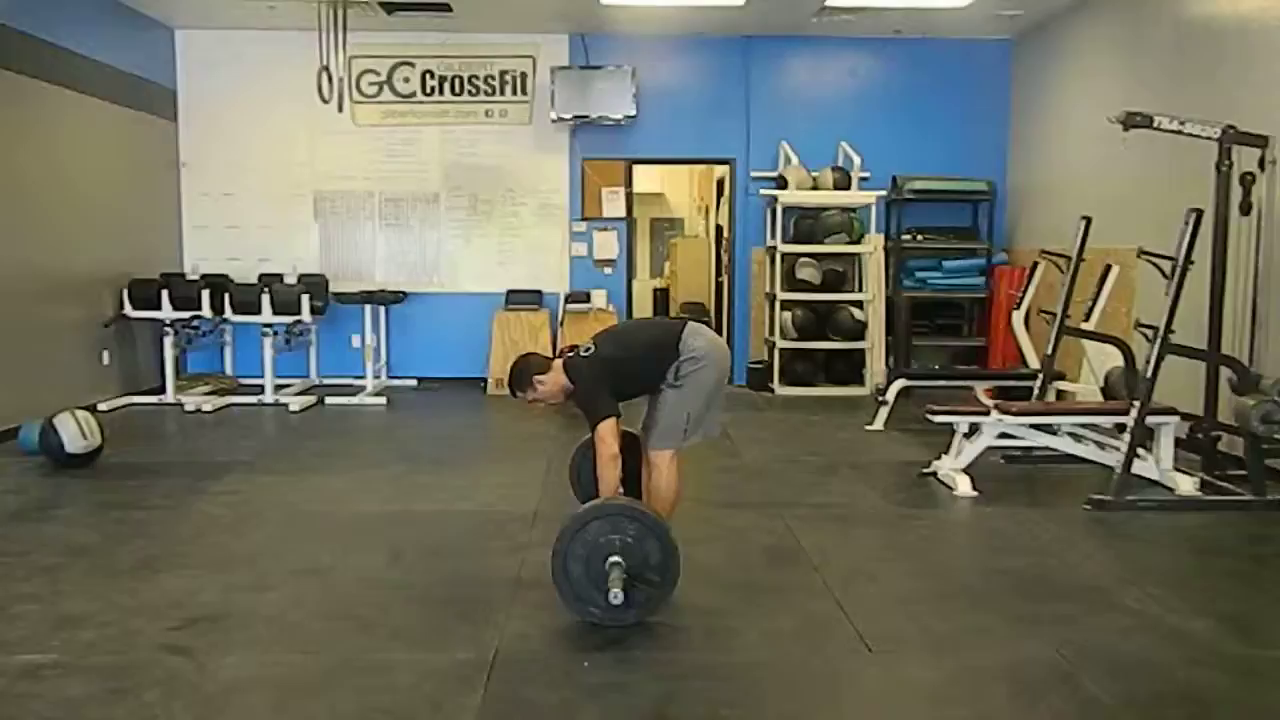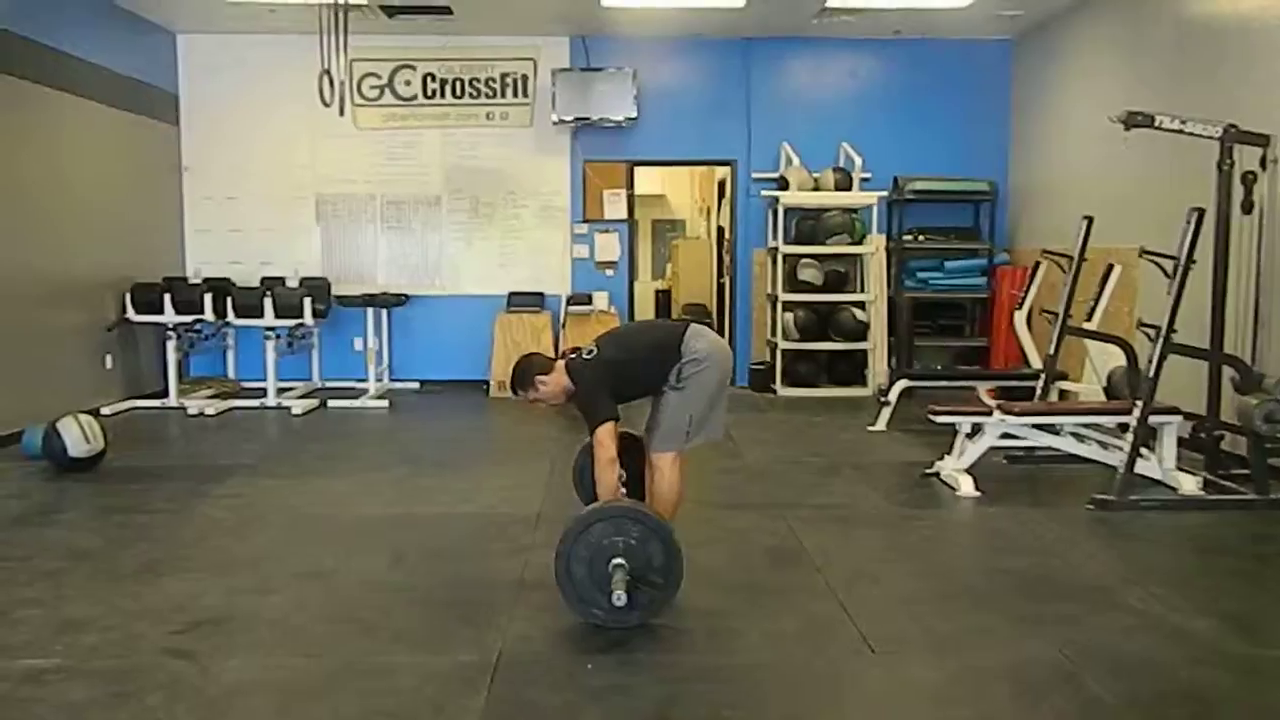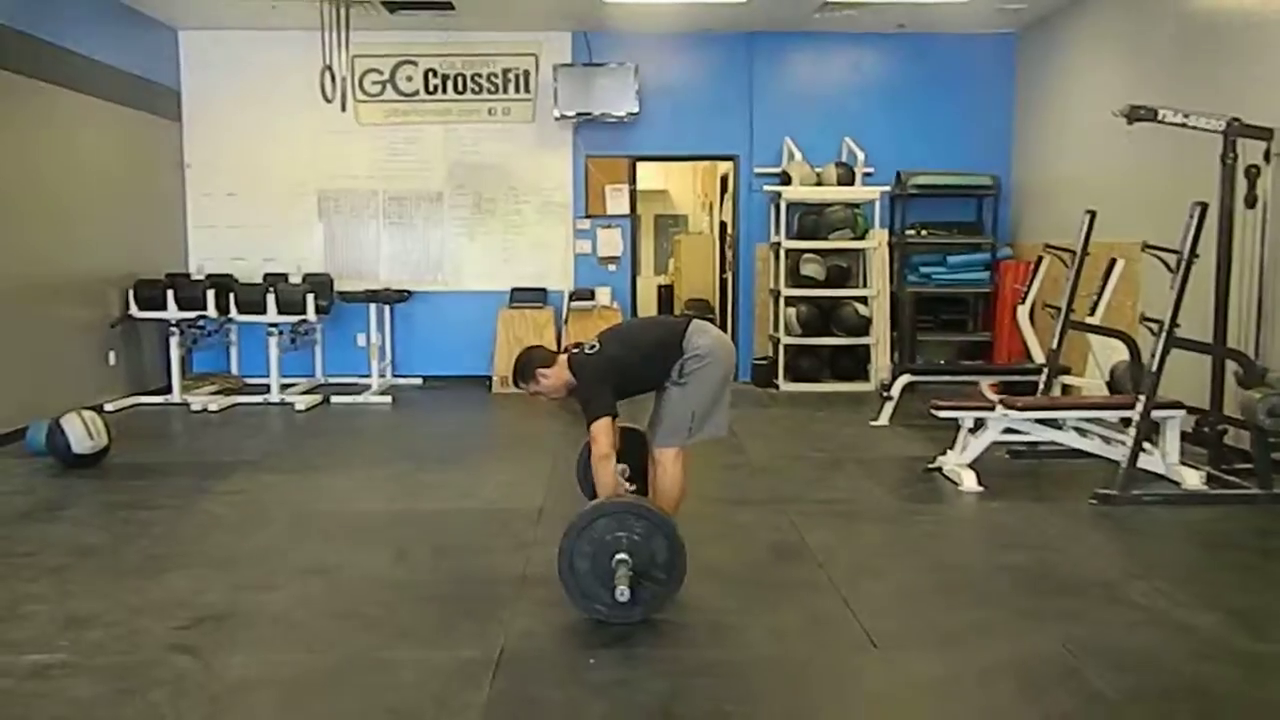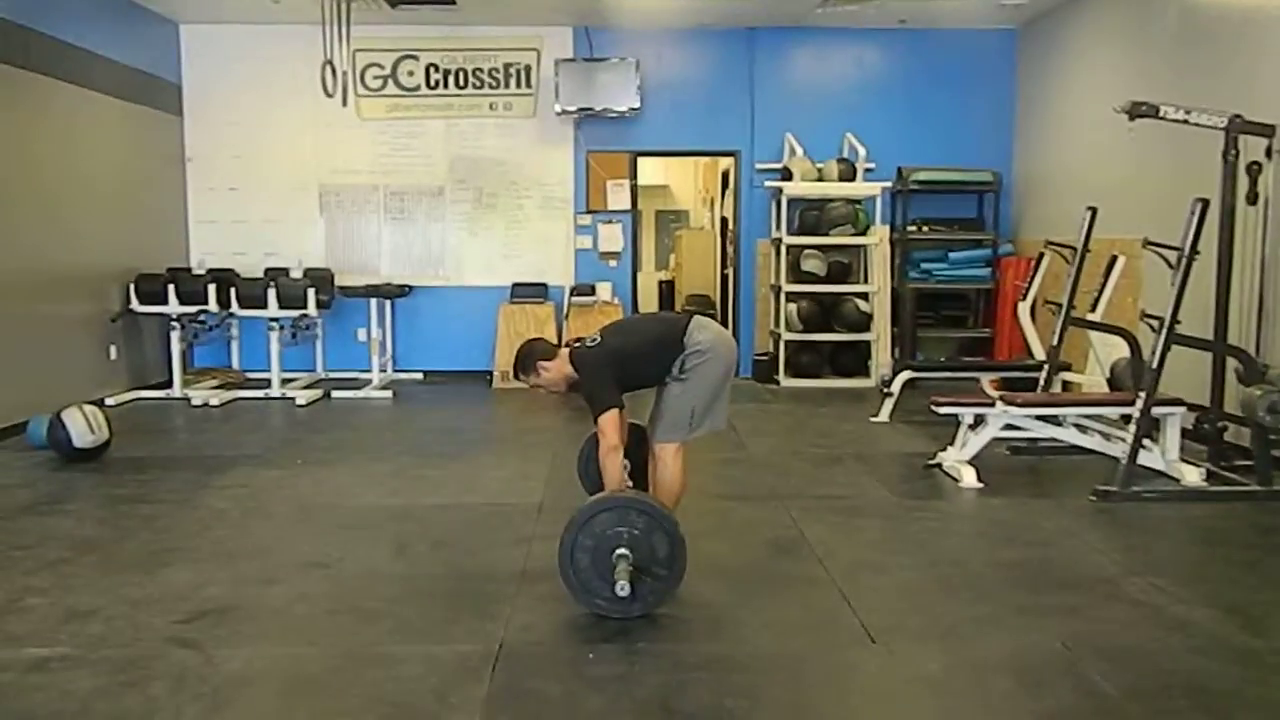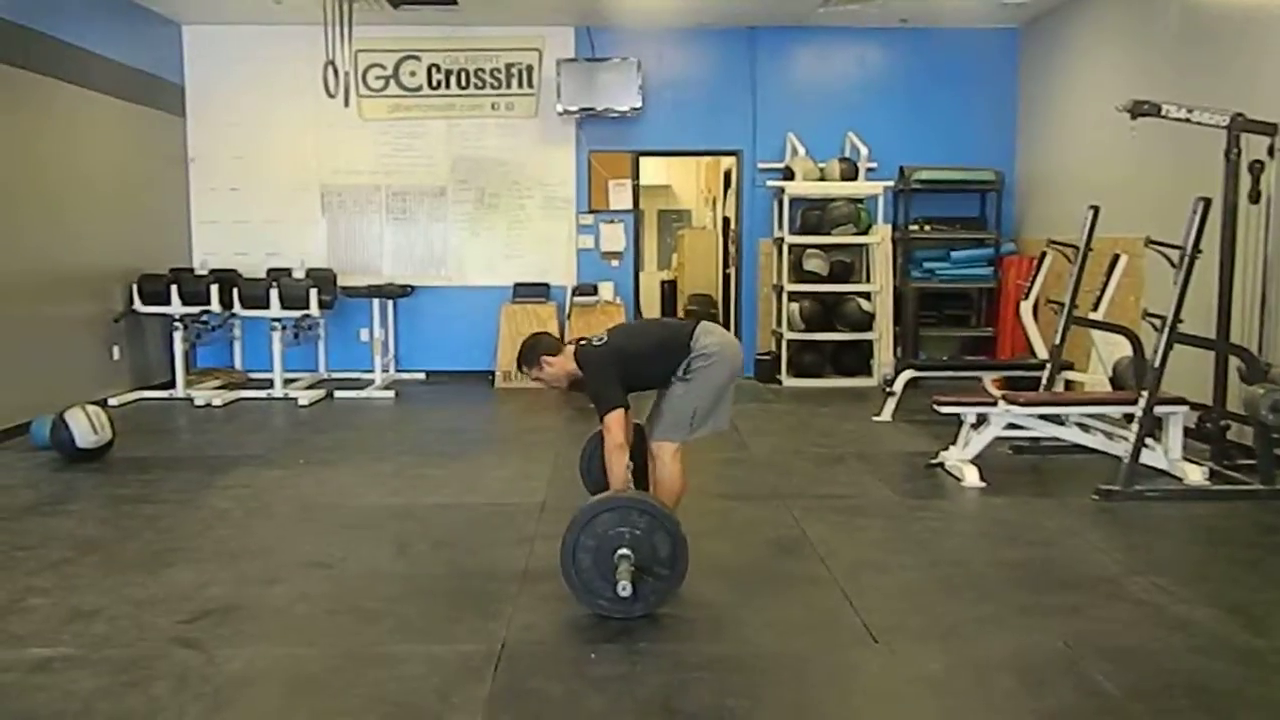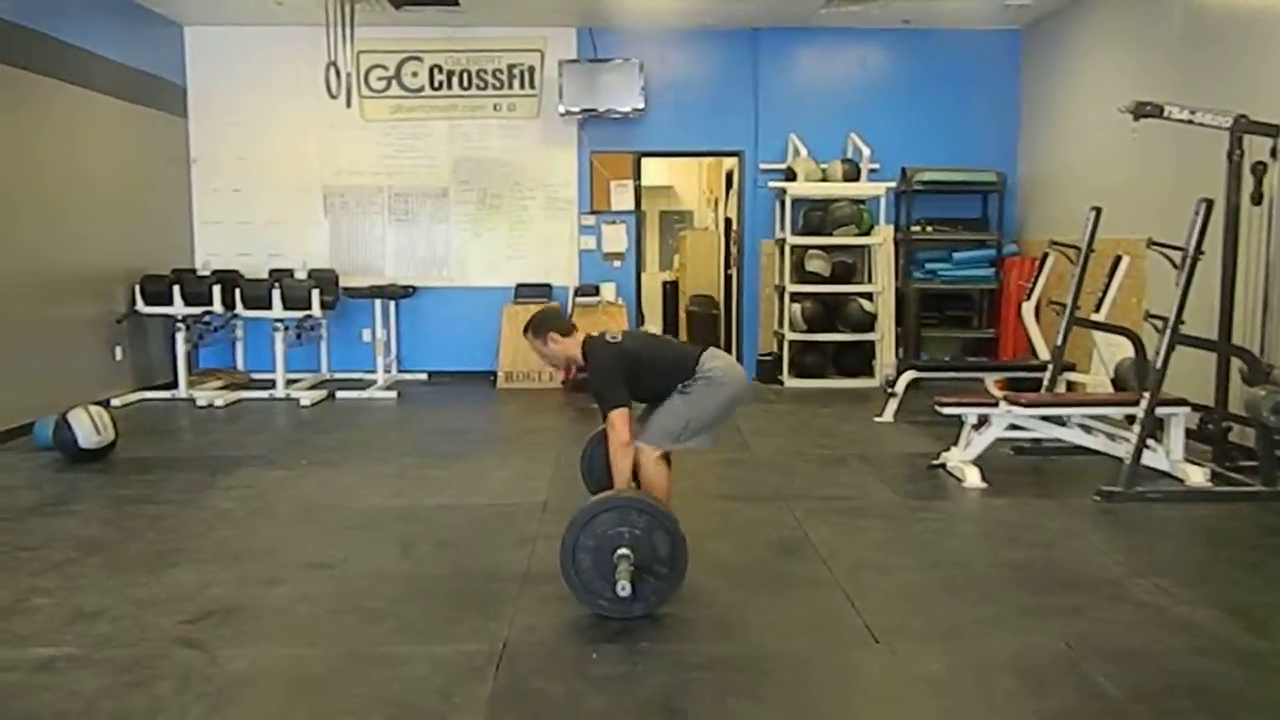
dt=0.2s
person 1, frame 1
left shoulder: (586, 380)
right shoulder: (580, 365)
left elbow: (609, 452)
right elbow: (608, 427)
right wrist: (613, 483)
left hip: (697, 354)
right hip: (696, 346)
left knee: (661, 451)
right knee: (652, 443)
person 1, frame 2
left shoulder: (588, 382)
right shoulder: (582, 367)
left elbow: (606, 456)
right elbow: (607, 426)
right wrist: (612, 485)
left hip: (699, 355)
right hip: (698, 347)
left knee: (663, 453)
right knee: (656, 446)
person 1, frame 3
left shoulder: (589, 377)
right shoulder: (585, 362)
left elbow: (602, 451)
right elbow: (608, 422)
right wrist: (613, 478)
left hip: (702, 351)
right hip: (700, 343)
left knee: (667, 449)
right knee: (660, 443)
person 1, frame 4
left shoulder: (591, 370)
right shoulder: (588, 355)
left elbow: (610, 443)
right elbow: (616, 414)
right wrist: (618, 475)
left hip: (703, 347)
right hip: (703, 339)
left knee: (666, 445)
right knee: (659, 437)
person 1, frame 5
left shoulder: (596, 368)
right shoulder: (594, 354)
left elbow: (616, 442)
right elbow: (621, 415)
right wrist: (622, 475)
left hip: (711, 352)
right hip: (707, 346)
left knee: (664, 444)
right knee: (659, 437)
person 1, frame 6
left shoulder: (601, 365)
right shoulder: (601, 348)
left elbow: (620, 437)
left hip: (716, 377)
right hip: (709, 371)
left knee: (646, 449)
right knee: (644, 437)
